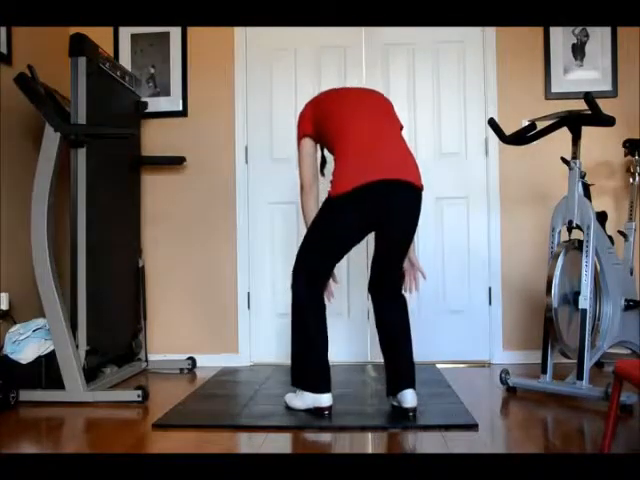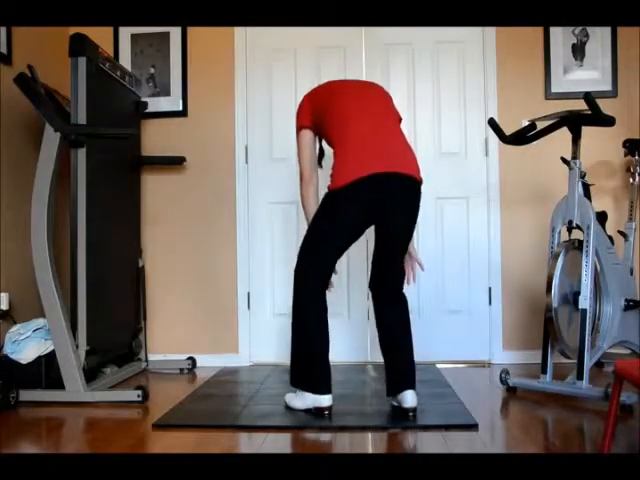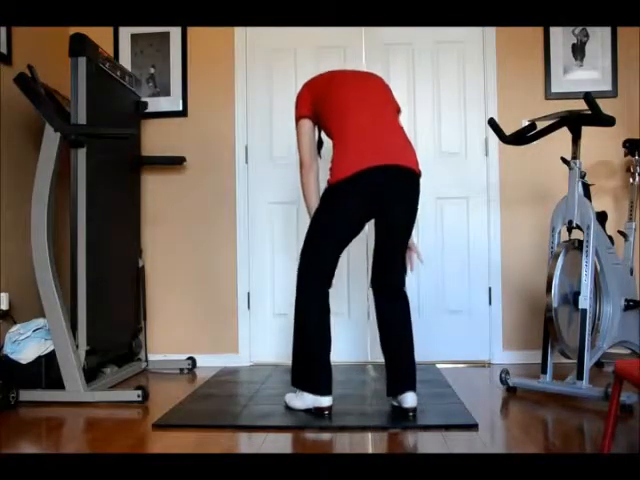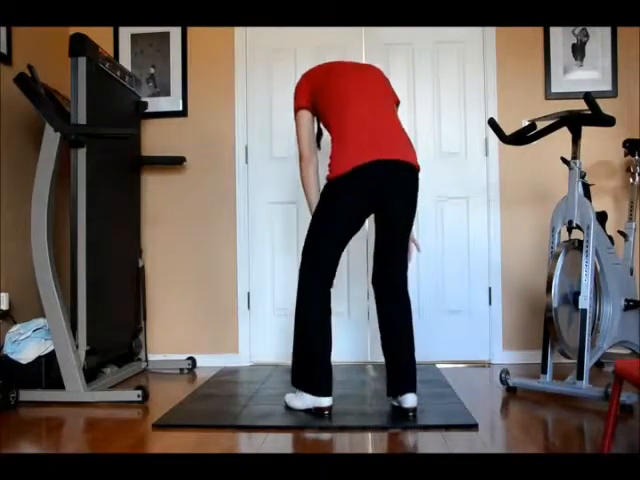
dt=0.2s
person 1, frame 1
left shoulder: (313, 110)
right shoulder: (379, 100)
left elbow: (309, 186)
left wrist: (322, 255)
right wrist: (407, 249)
left hip: (357, 189)
right hip: (408, 186)
left knee: (307, 279)
right knee: (387, 286)
left ankle: (315, 391)
right ankle: (404, 390)
person 1, frame 2
left shoulder: (312, 101)
right shoulder: (378, 92)
left elbow: (308, 176)
left wrist: (319, 238)
right wrist: (405, 240)
left hip: (356, 183)
right hip: (407, 179)
left knee: (310, 278)
right knee: (389, 285)
left ankle: (316, 391)
right ankle: (404, 389)
person 1, frame 3
left shoulder: (311, 90)
right shoulder: (376, 83)
left elbow: (308, 165)
left wrist: (320, 228)
right wrist: (402, 232)
left hip: (355, 176)
right hip: (405, 172)
left knee: (313, 277)
right knee: (390, 283)
left ankle: (316, 391)
right ankle: (404, 390)
person 1, frame 4
left shoulder: (310, 81)
right shoulder: (375, 74)
left elbow: (308, 156)
left wrist: (319, 217)
right wrist: (400, 224)
left hip: (354, 171)
right hip: (404, 167)
left knee: (315, 277)
right knee: (392, 281)
left ankle: (316, 391)
right ankle: (405, 390)
